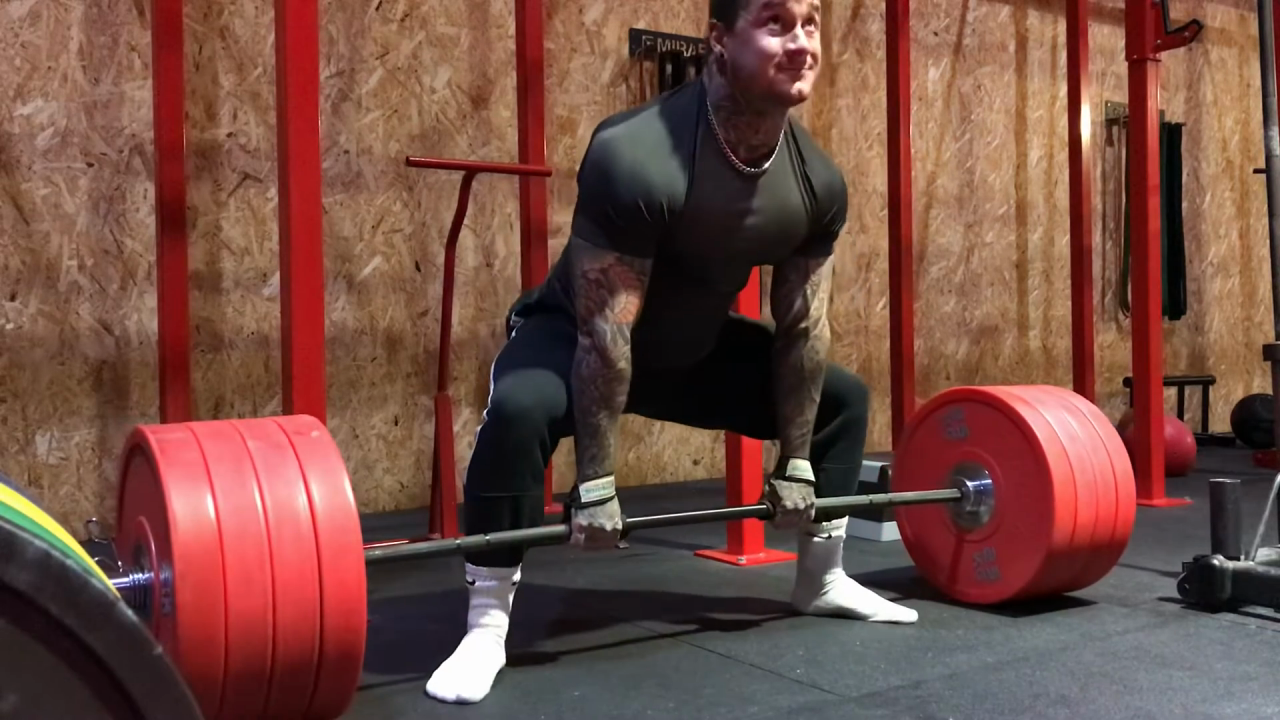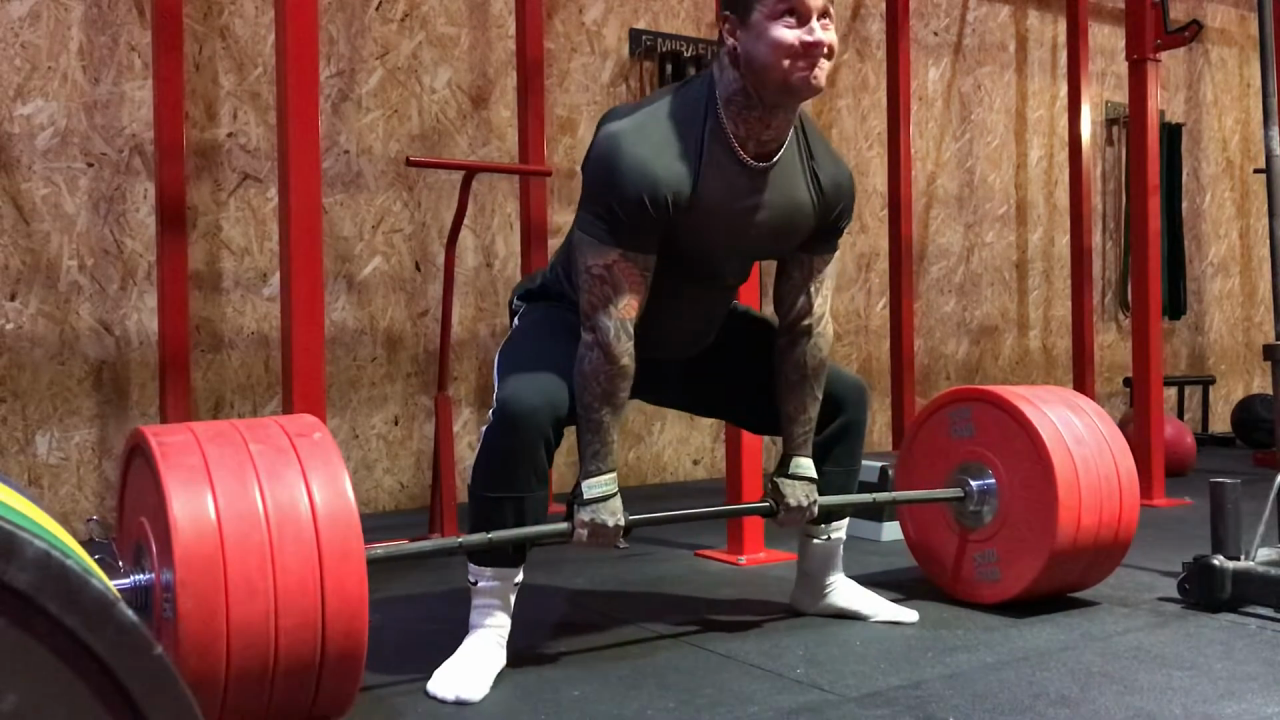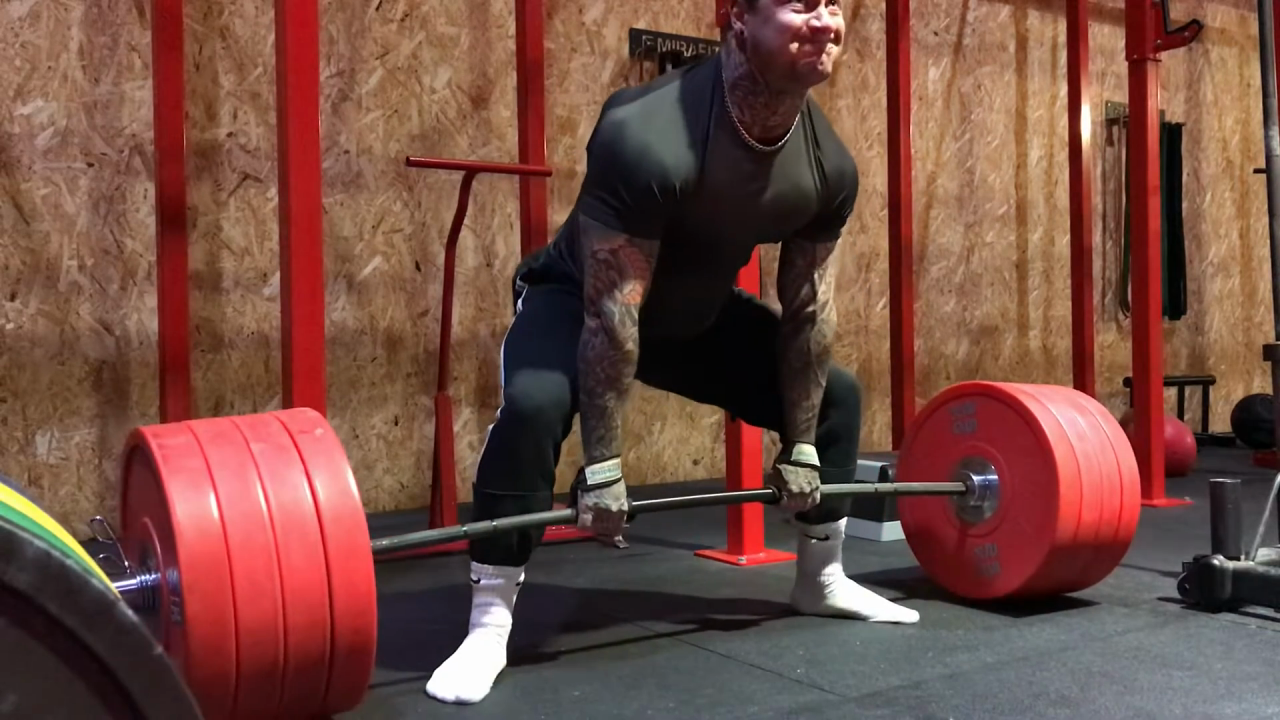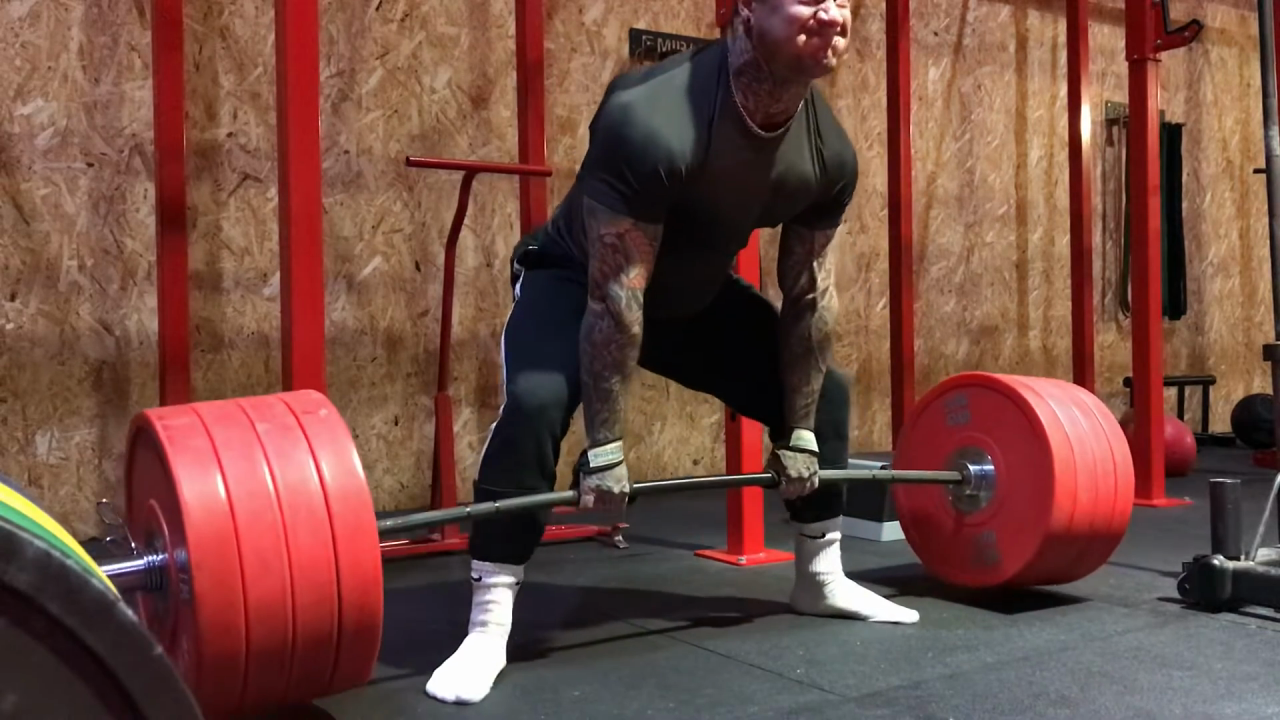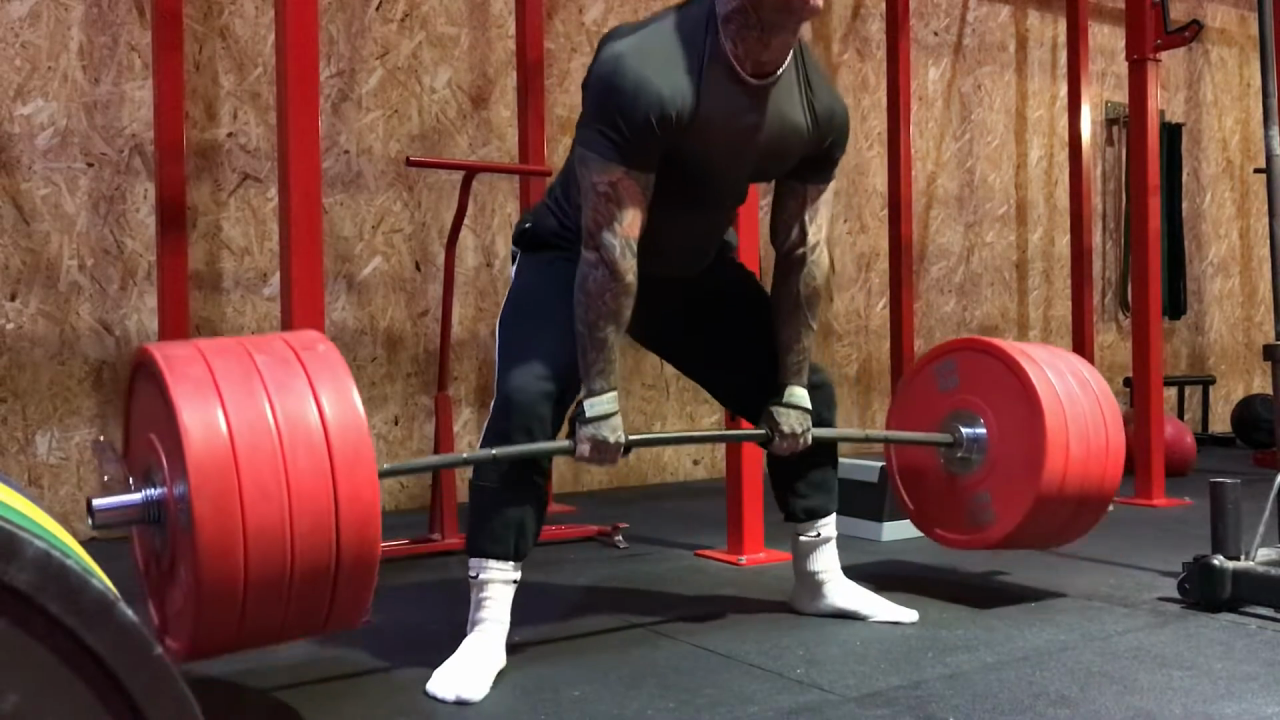
dt=0.4s
person 1, frame 1
left shoulder: (817, 180)
right shoulder: (636, 157)
left elbow: (802, 328)
right elbow: (605, 335)
left wrist: (795, 463)
right wrist: (596, 485)
left hip: (696, 344)
right hip: (573, 333)
left knee: (841, 395)
right knee: (520, 410)
left ankle: (822, 580)
right ankle: (487, 624)
person 1, frame 2
left shoulder: (825, 177)
right shoulder: (643, 151)
left elbow: (805, 324)
right elbow: (609, 330)
left wrist: (798, 462)
right wrist: (598, 481)
left hip: (699, 332)
right hip: (575, 319)
left knee: (841, 396)
right knee: (526, 410)
left ankle: (822, 581)
right ankle: (489, 625)
person 1, frame 3
left shoulder: (829, 165)
right shoulder: (649, 136)
left elbow: (808, 311)
right elbow: (613, 313)
left wrist: (801, 449)
right wrist: (603, 469)
left hip: (701, 311)
right hip: (579, 297)
left knee: (835, 392)
right knee: (535, 405)
left ankle: (821, 579)
right ankle: (489, 624)
person 1, frame 4
left shoulder: (828, 151)
right shoulder: (652, 119)
left elbow: (809, 296)
right elbow: (616, 300)
left wrist: (798, 433)
right wrist: (605, 449)
left hip: (698, 292)
right hip: (576, 279)
left knee: (823, 392)
right knee: (537, 403)
left ankle: (821, 578)
right ankle: (489, 626)
person 1, frame 5
left shoulder: (820, 107)
right shoulder: (645, 70)
left elbow: (802, 253)
right elbow: (609, 248)
left wrist: (790, 391)
right wrist: (600, 400)
left hip: (696, 265)
right hip: (572, 254)
left knee: (808, 393)
right knee: (527, 399)
left ankle: (820, 578)
right ankle: (487, 625)
